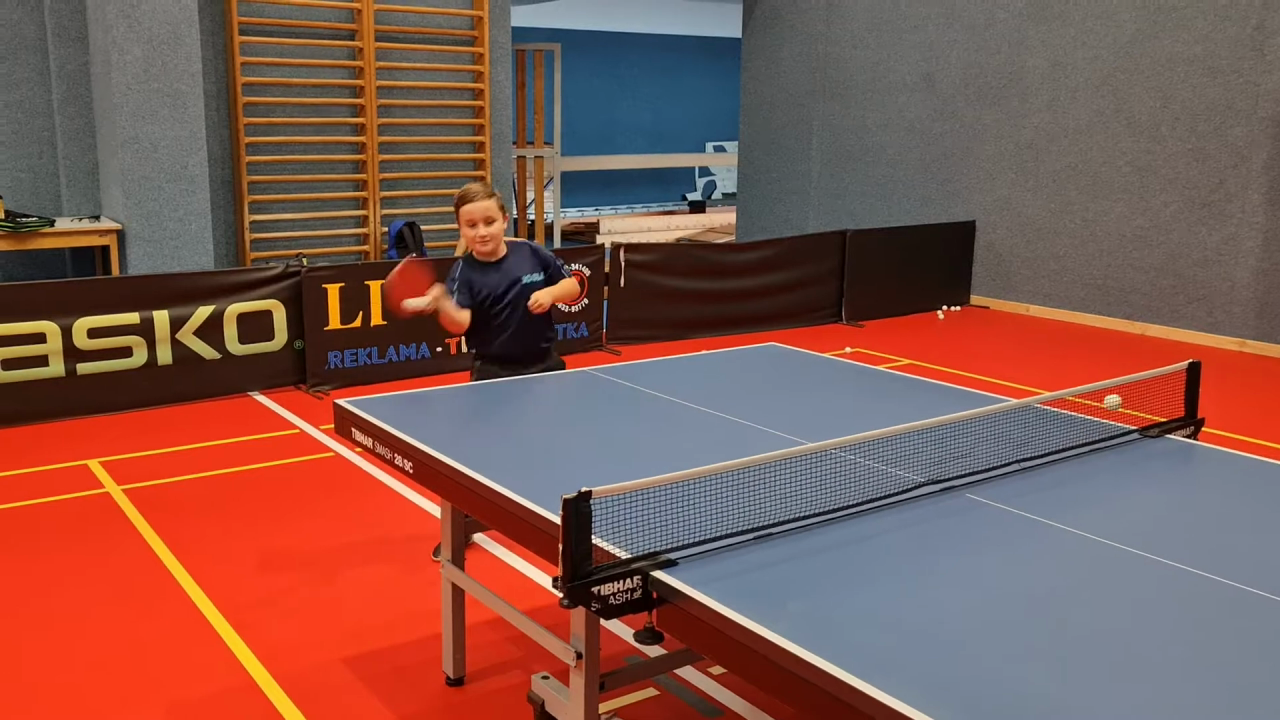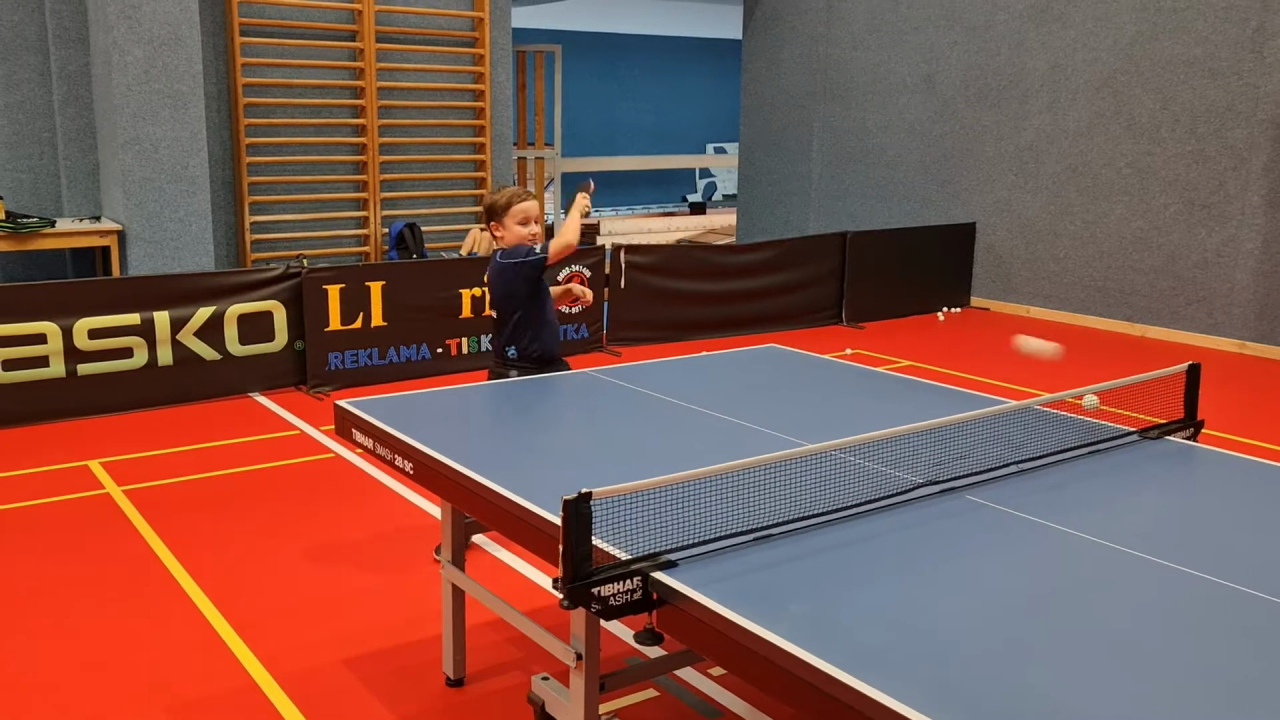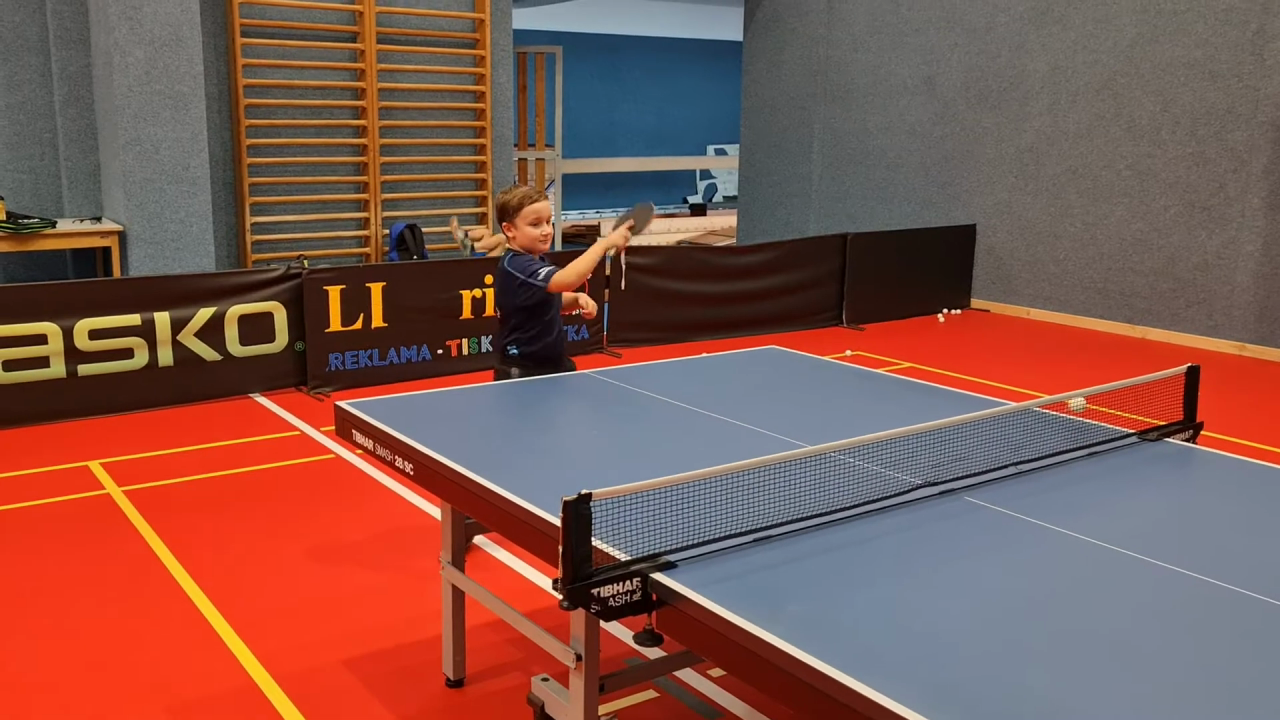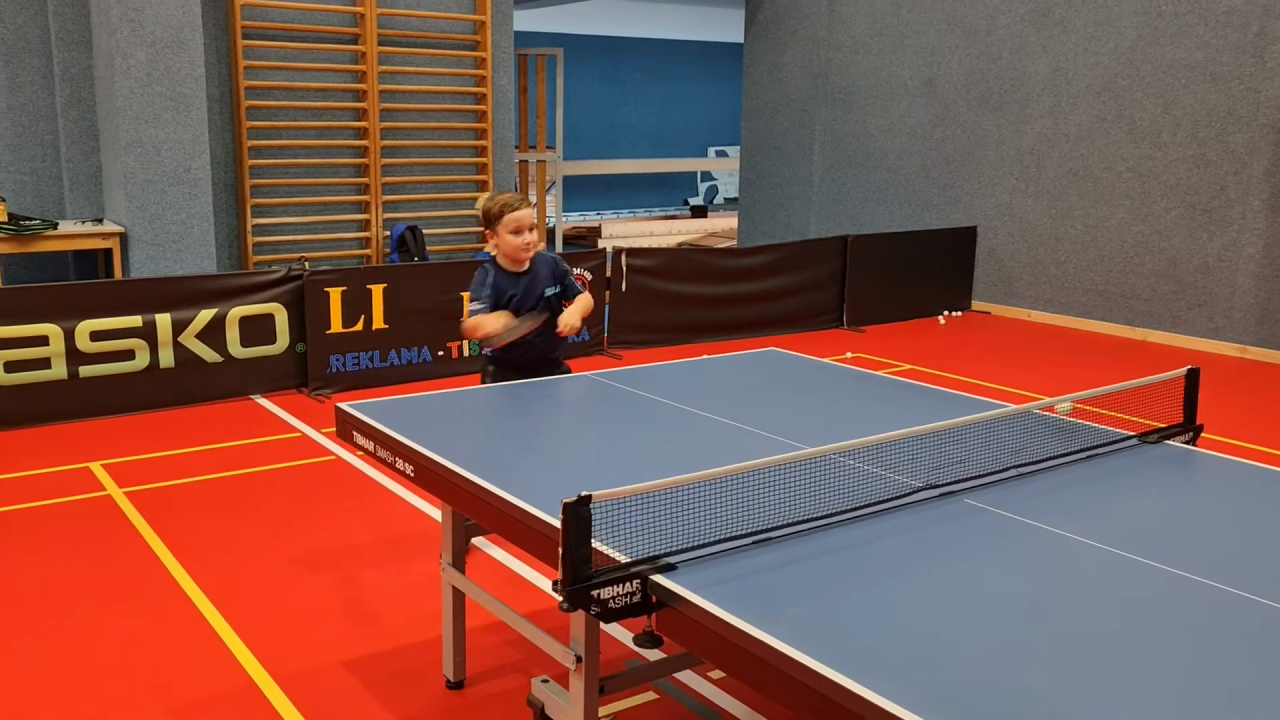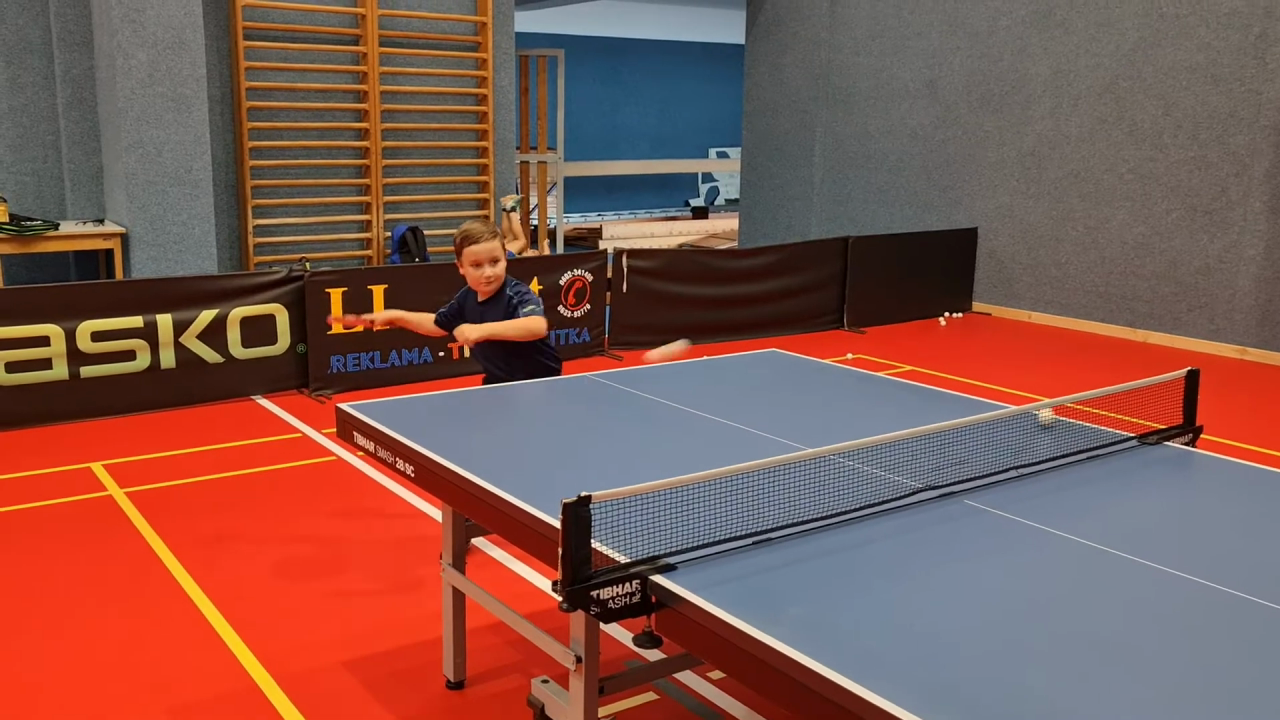
dt=0.2s
person 1, frame 1
left shoulder: (531, 253)
right shoulder: (464, 271)
left elbow: (573, 285)
right elbow: (459, 324)
left wrist: (553, 292)
right wrist: (438, 302)
left hip: (544, 369)
right hip: (494, 375)
right ankle: (464, 529)
person 1, frame 2
right shoulder: (507, 262)
right elbow: (566, 244)
left wrist: (569, 290)
right wrist: (576, 209)
left hip: (550, 369)
right hip: (516, 376)
person 1, frame 3
left shoulder: (535, 261)
right shoulder: (514, 266)
right elbow: (564, 281)
left wrist: (577, 298)
right wrist: (604, 243)
left hip: (556, 367)
right hip: (521, 374)
person 1, frame 4
left shoulder: (550, 264)
right shoulder: (487, 277)
left elbow: (583, 298)
right elbow: (471, 326)
left wrist: (574, 312)
right wrist: (488, 323)
left hip: (550, 370)
right hip: (504, 375)
person 1, frame 5
left shoulder: (518, 293)
right shoulder: (467, 297)
left elbow: (537, 327)
right elbow: (439, 324)
left wrist: (484, 330)
right wrist: (395, 316)
